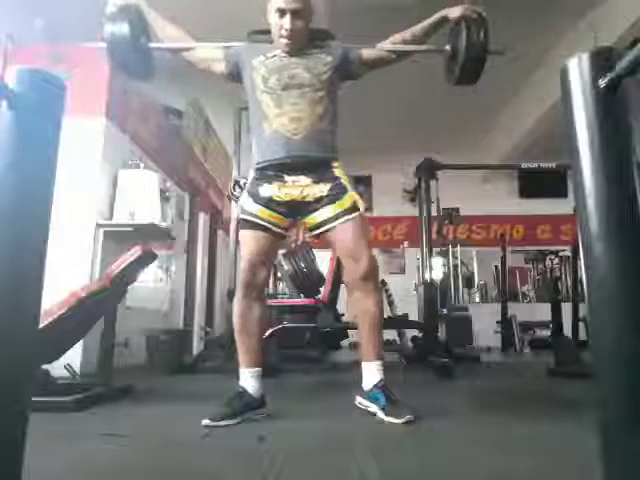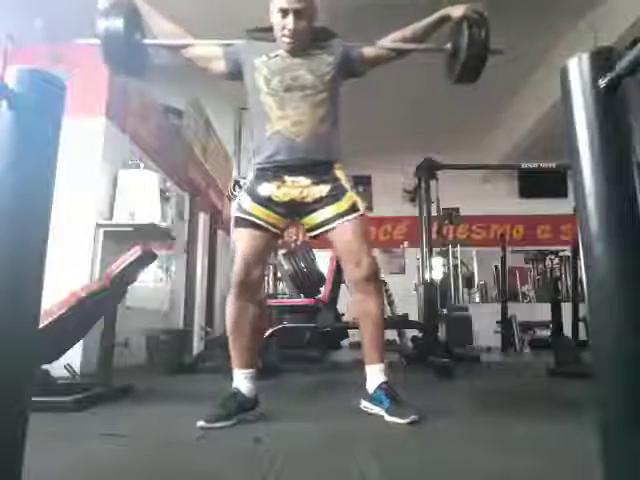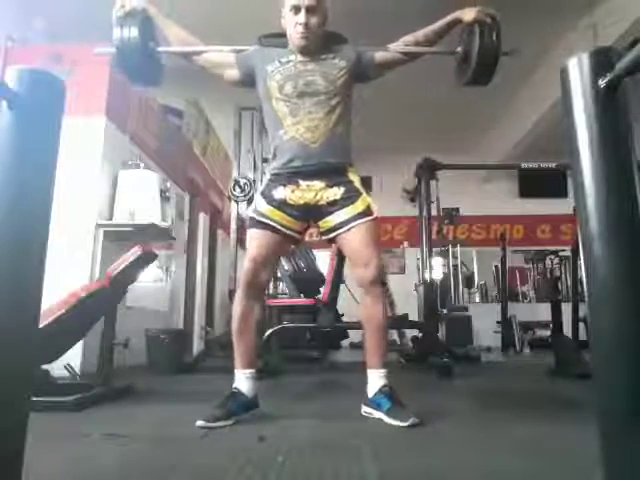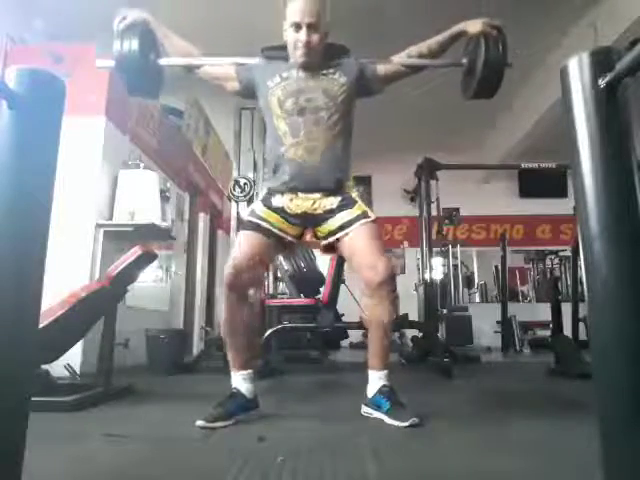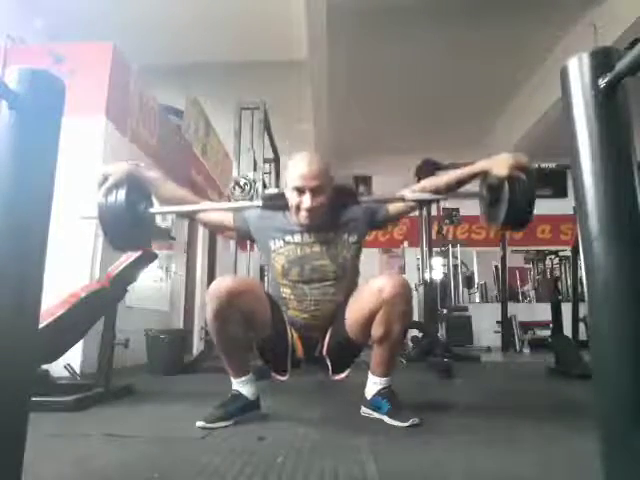
dt=1s
person 1, frame 1
left shoulder: (334, 55)
right shoulder: (248, 56)
left elbow: (392, 49)
right elbow: (189, 48)
left hip: (323, 176)
right hip: (267, 178)
left knee: (363, 271)
right knee: (249, 281)
left ankle: (374, 386)
right ankle: (250, 390)
person 1, frame 2
left shoulder: (335, 54)
right shoulder: (249, 54)
left elbow: (392, 46)
right elbow: (189, 47)
left hip: (324, 178)
right hip: (267, 179)
left knee: (364, 272)
right knee: (244, 279)
left ankle: (377, 387)
right ankle: (243, 390)
person 1, frame 3
left shoulder: (347, 58)
right shoulder: (262, 60)
left elbow: (404, 49)
right elbow: (200, 53)
left hip: (337, 182)
right hip: (283, 183)
left knee: (372, 276)
right knee: (251, 278)
left ankle: (377, 390)
right ankle: (243, 390)
person 1, frame 4
left shoulder: (349, 72)
right shoulder: (263, 74)
left elbow: (408, 60)
right elbow: (201, 65)
left hip: (336, 198)
right hip: (279, 198)
left knee: (380, 275)
right knee: (236, 278)
left ankle: (378, 392)
right ankle: (242, 390)
person 1, frame 5
left shoulder: (356, 218)
right shoulder: (262, 222)
left elbow: (422, 191)
right elbow: (193, 207)
left wrist: (485, 165)
right wrist: (136, 171)
left hip: (341, 333)
right hip: (282, 335)
left knee: (394, 287)
right knee: (222, 292)
left ankle: (377, 392)
right ankle: (243, 392)
